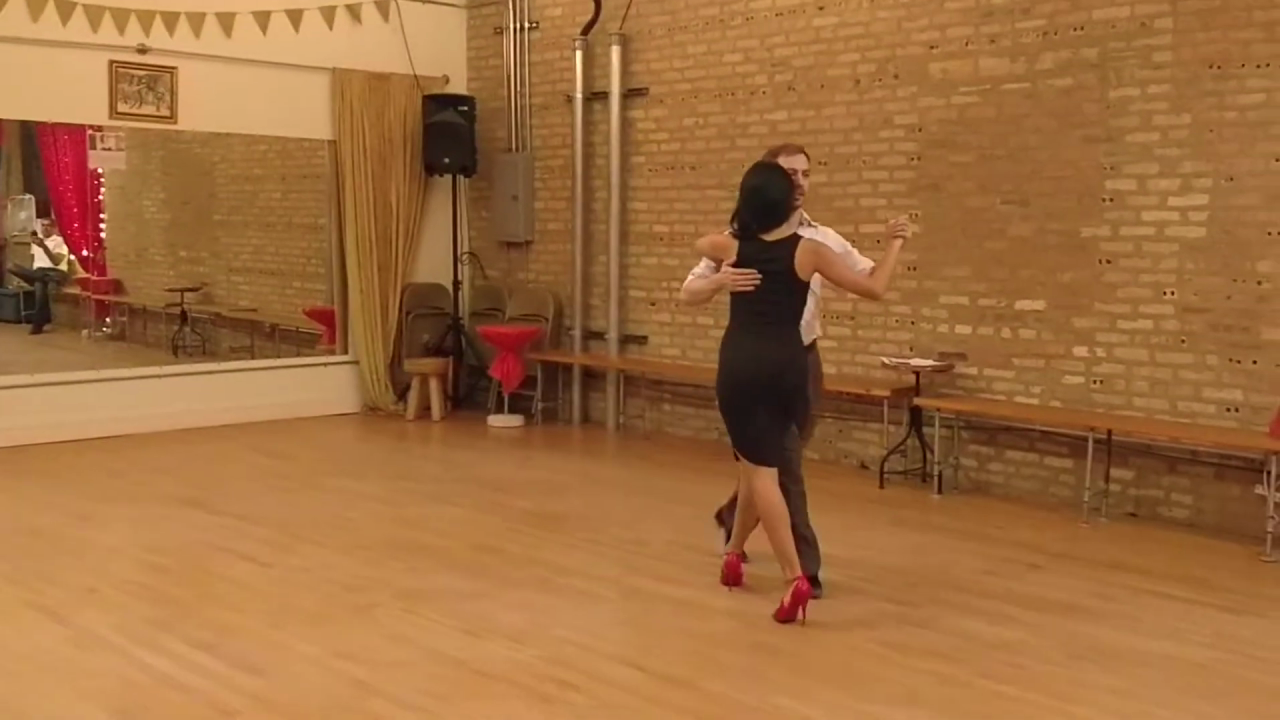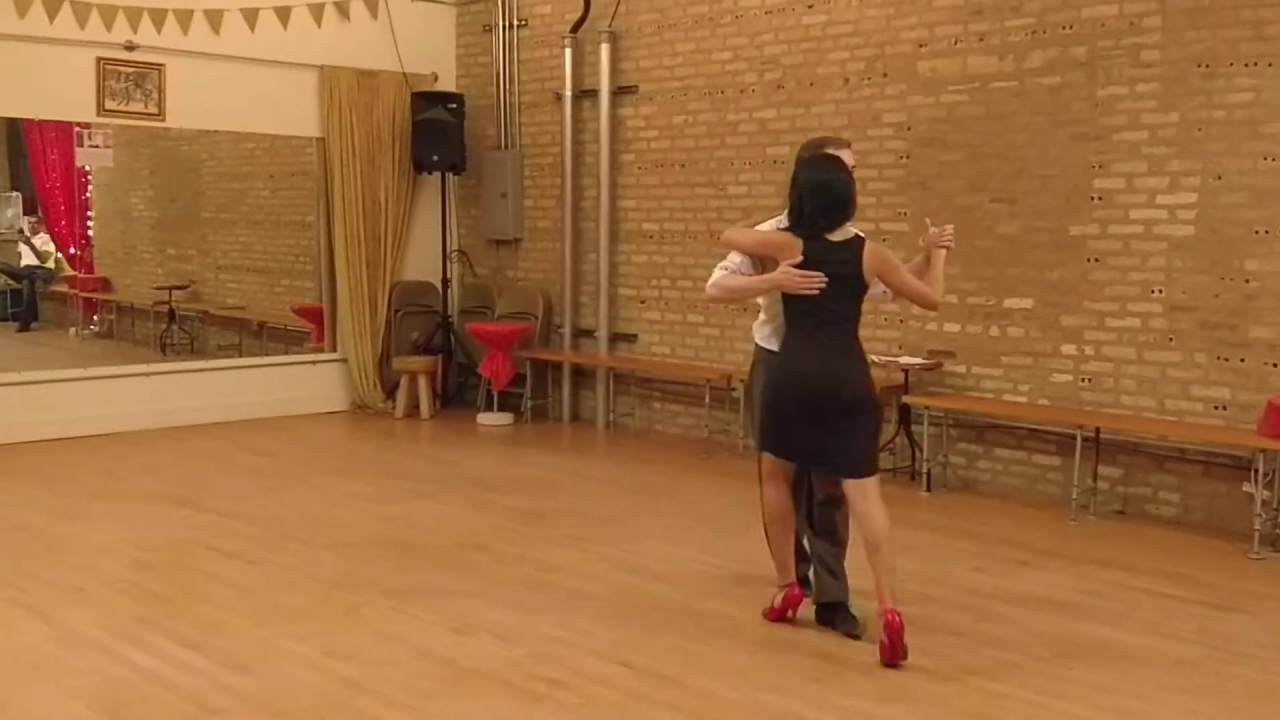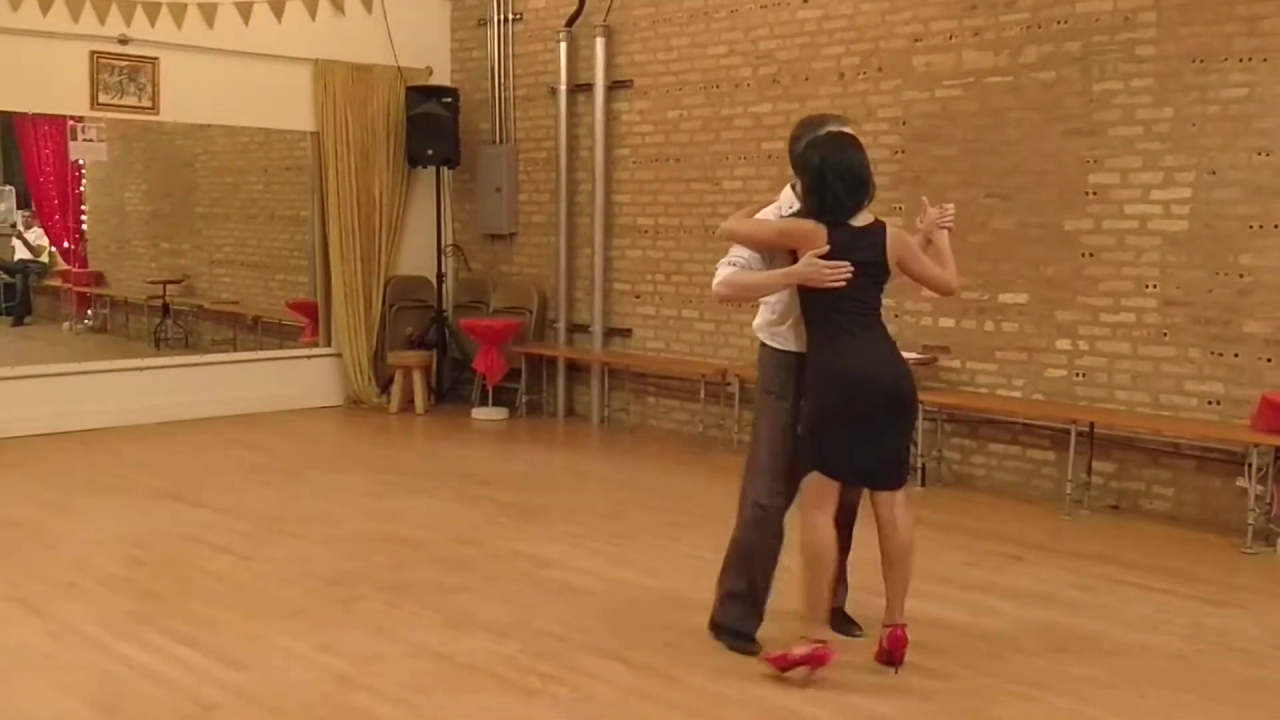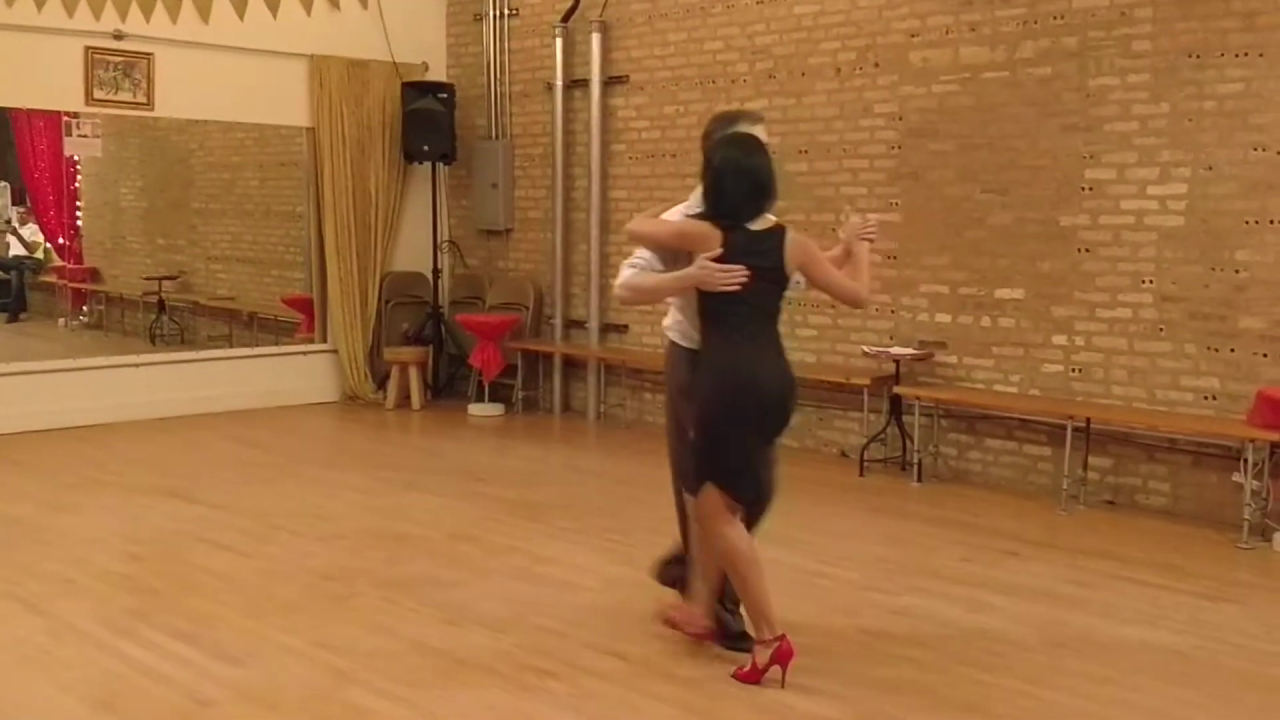
dt=0.7s
person 1, frame 1
left shoulder: (731, 246)
right shoulder: (808, 251)
left elbow: (700, 244)
right elbow: (874, 288)
right wrist: (895, 242)
left hip: (740, 364)
right hip: (787, 365)
left knee: (761, 470)
right knee: (760, 463)
left ankle: (795, 579)
right ankle: (734, 552)
person 1, frame 2
left shoulder: (787, 245)
right shoulder: (870, 253)
left elbow: (729, 236)
right elbow: (931, 297)
left wrist: (765, 231)
right wrist: (938, 252)
left hip: (795, 374)
right hip: (849, 377)
left knee: (775, 478)
right knee: (865, 493)
left ankle: (788, 586)
right ankle: (889, 609)
person 1, frame 3
left shoulder: (806, 233)
right shoulder: (889, 237)
left elbow: (729, 229)
right elbow: (947, 283)
left wrist: (753, 215)
right wrist: (938, 233)
left hip: (838, 377)
right hip: (889, 374)
left knee: (817, 502)
right knee: (890, 500)
left ankle: (815, 636)
right ankle: (895, 626)
person 1, frame 4
left shoulder: (703, 235)
right shoulder: (791, 242)
left elbow: (635, 228)
right elbow: (857, 294)
left wrist: (663, 215)
right wrist: (859, 245)
left hip: (728, 383)
right hip: (775, 382)
left knee: (718, 509)
right knee: (708, 496)
left ankle: (770, 639)
right ankle: (698, 610)
person 2, frame 1
left shoulder: (823, 240)
left elbow: (871, 279)
right elbow: (688, 293)
right wrist: (718, 282)
left hip: (804, 358)
left knee: (785, 458)
right knee: (784, 461)
left ankle: (733, 514)
right ankle: (802, 562)
person 2, frame 2
right shoulder: (771, 236)
left elbow: (892, 288)
right elbow: (716, 287)
left wrist: (927, 256)
right wrist: (773, 281)
right hip: (777, 367)
left knee: (831, 484)
left ankle: (831, 597)
right ankle: (794, 570)
person 2, frame 3
right shoulder: (774, 224)
right elbow: (724, 286)
right wrist: (796, 274)
right hip: (787, 367)
left knee: (843, 491)
right knee: (769, 494)
left ankle: (828, 598)
right ankle: (733, 612)
person 2, frame 4
right shoulder: (681, 224)
right elbow: (625, 288)
left wrist: (845, 249)
right wrist: (689, 277)
right hip: (697, 366)
left ankle: (683, 568)
right ankle: (717, 613)
